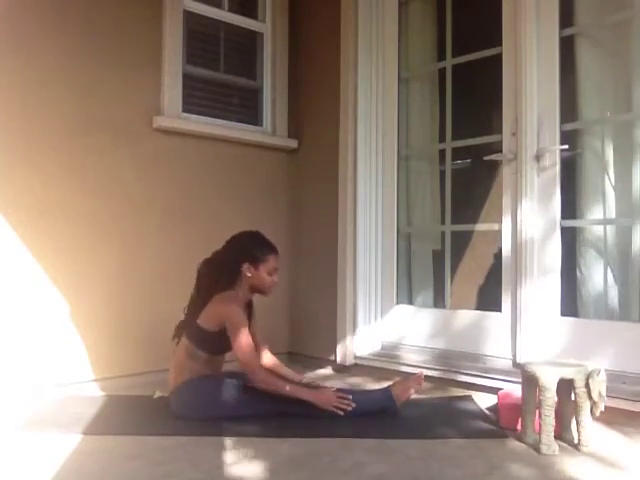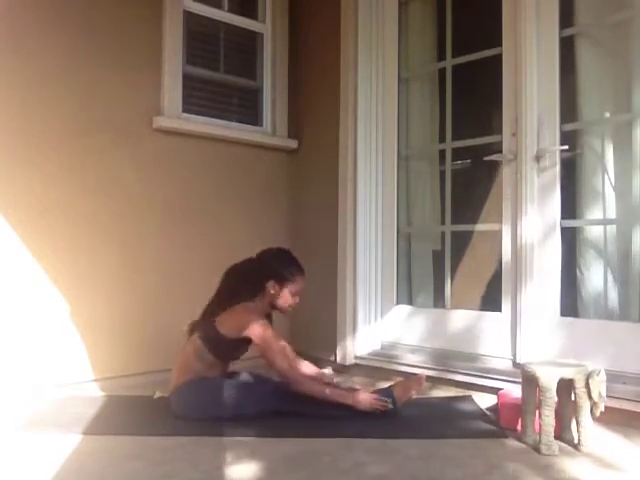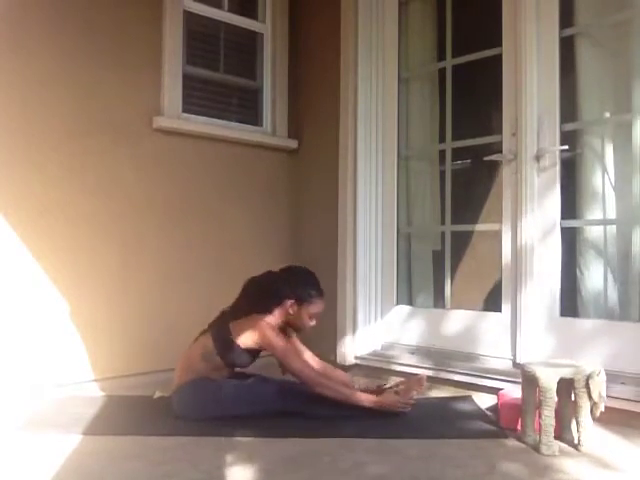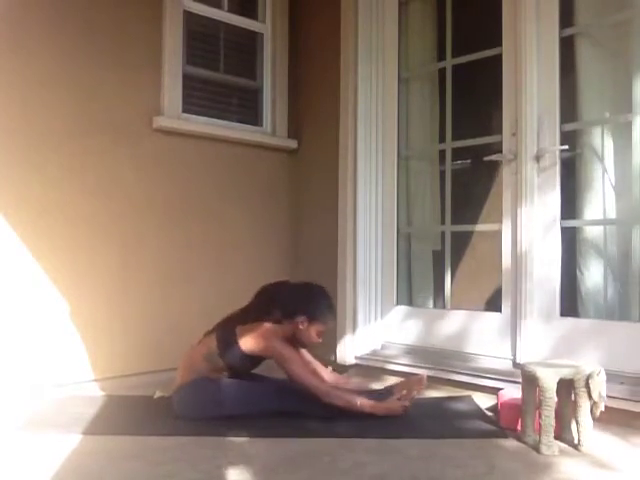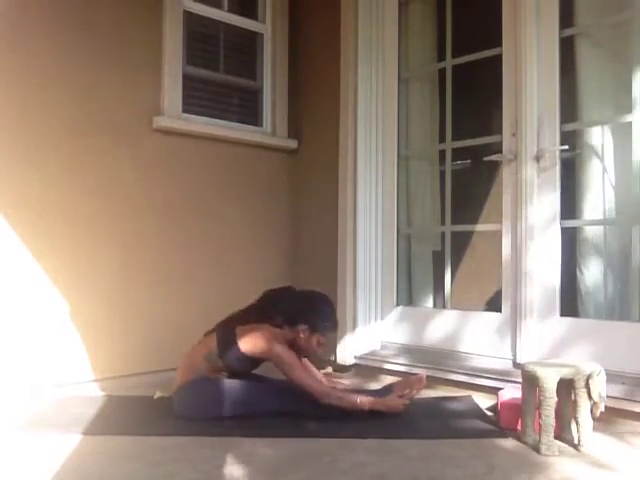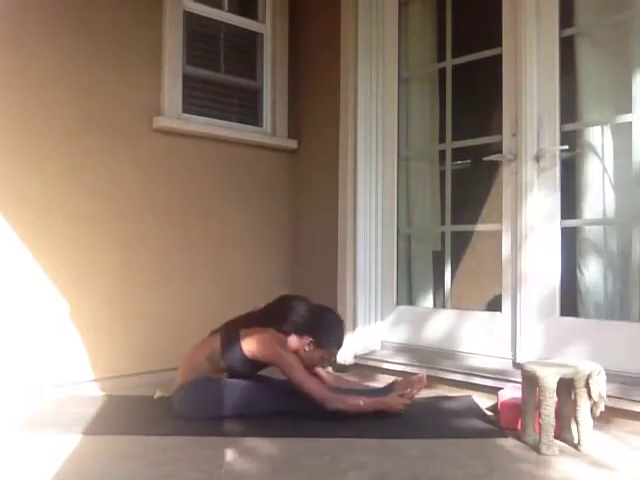
dt=0.2s
person 1, frame 1
left shoulder: (239, 302)
right shoulder: (230, 306)
left elbow: (262, 356)
right elbow: (255, 374)
left wrist: (306, 384)
right wrist: (312, 395)
left hip: (205, 385)
right hip: (191, 394)
left knee: (282, 389)
right knee: (280, 399)
left ankle: (383, 397)
right ankle: (386, 399)
person 1, frame 2
left shoulder: (256, 312)
right shoulder: (250, 318)
left elbow: (294, 363)
right elbow: (293, 378)
left wrist: (341, 387)
right wrist: (352, 398)
left hip: (207, 385)
right hip: (192, 394)
left knee: (281, 391)
right knee: (283, 397)
left ankle: (386, 396)
right ankle: (387, 399)
person 1, frame 3
left shoulder: (275, 323)
right shoulder: (266, 330)
left elbow: (316, 365)
right elbow: (316, 384)
left wrist: (372, 388)
right wrist: (374, 400)
left hip: (210, 384)
right hip: (194, 394)
left knee: (288, 390)
right knee: (285, 397)
left ankle: (387, 395)
right ankle: (383, 404)
person 1, frame 4
left shoulder: (280, 330)
right shoulder: (271, 338)
left elbow: (323, 375)
right elbow: (324, 393)
left wrist: (372, 392)
right wrist: (377, 406)
left hip: (213, 383)
right hip: (194, 394)
left knee: (291, 390)
right knee: (285, 398)
left ankle: (386, 395)
person 1, frame 5
left shoulder: (280, 332)
right shoulder: (271, 342)
left elbow: (320, 382)
right elbow: (325, 396)
left wrist: (378, 394)
right wrist: (379, 403)
left hip: (211, 383)
right hip: (194, 393)
left knee: (291, 390)
right knee: (285, 398)
left ankle: (386, 393)
person 1, frame 6
left shoulder: (287, 336)
right shoulder: (276, 347)
left elbow: (326, 380)
right elbow: (330, 401)
left wrist: (377, 390)
right wrist: (381, 402)
left hip: (212, 383)
right hip: (194, 393)
left knee: (292, 391)
right knee: (285, 398)
